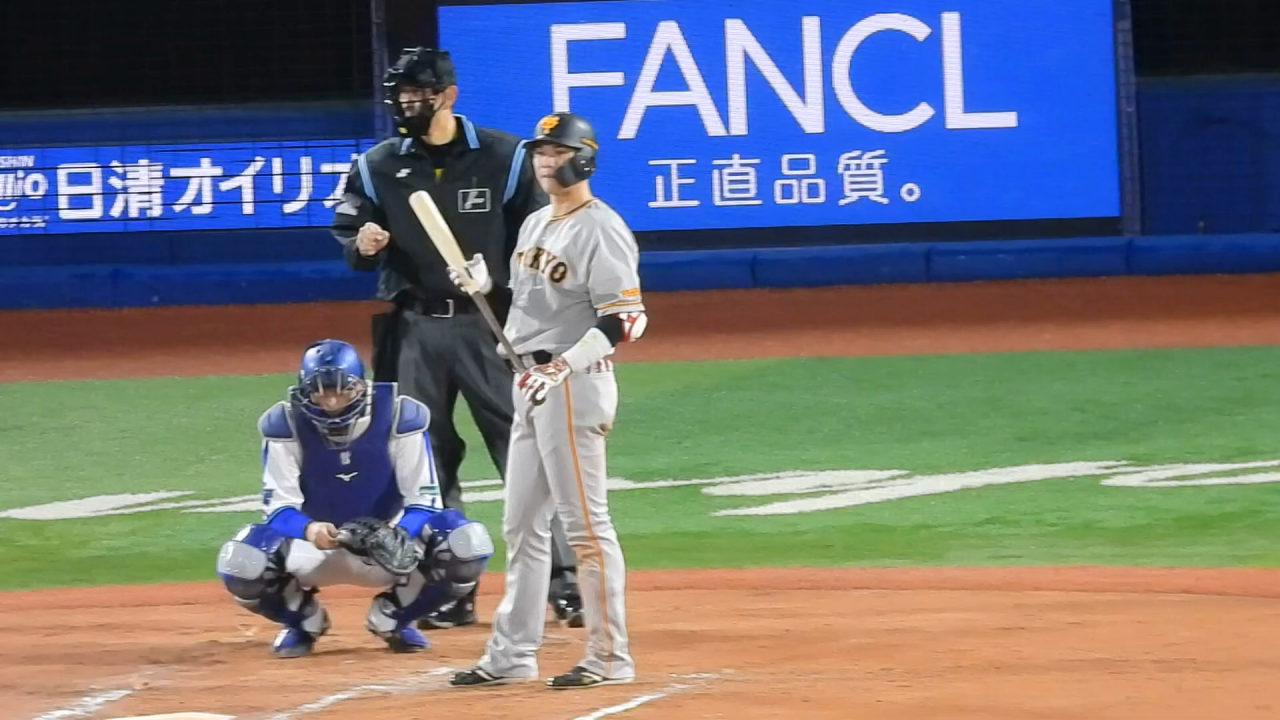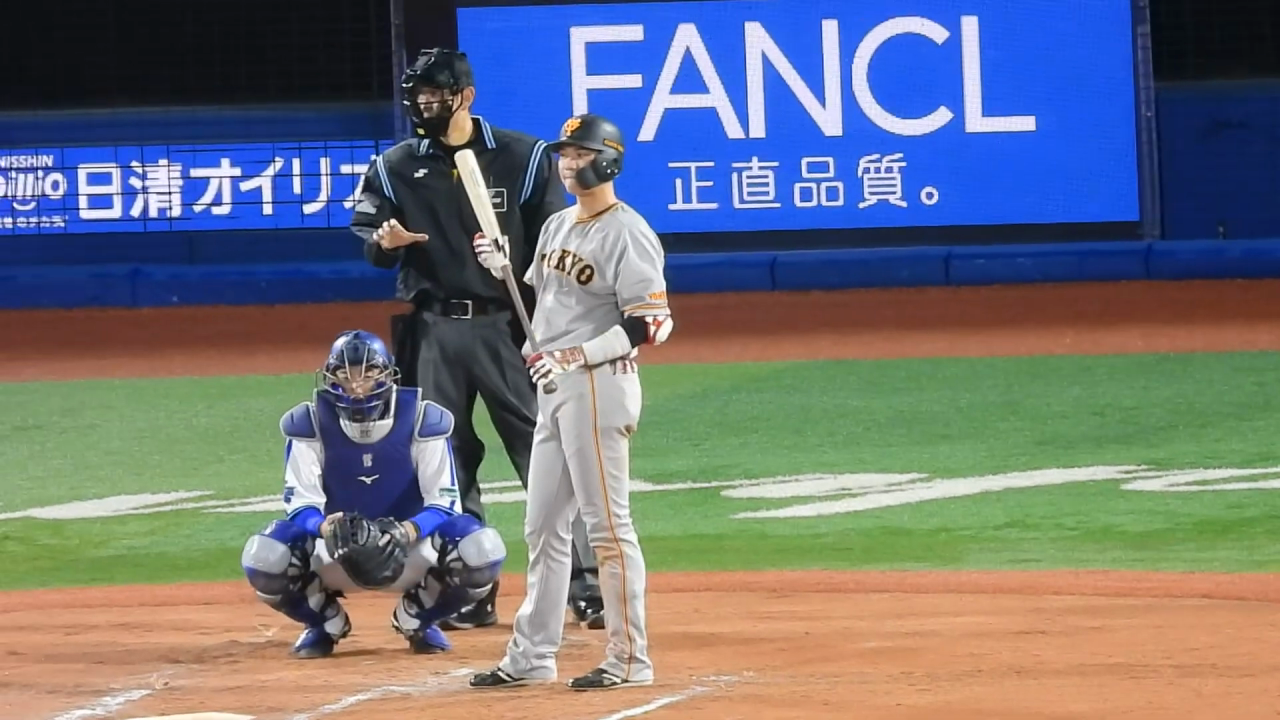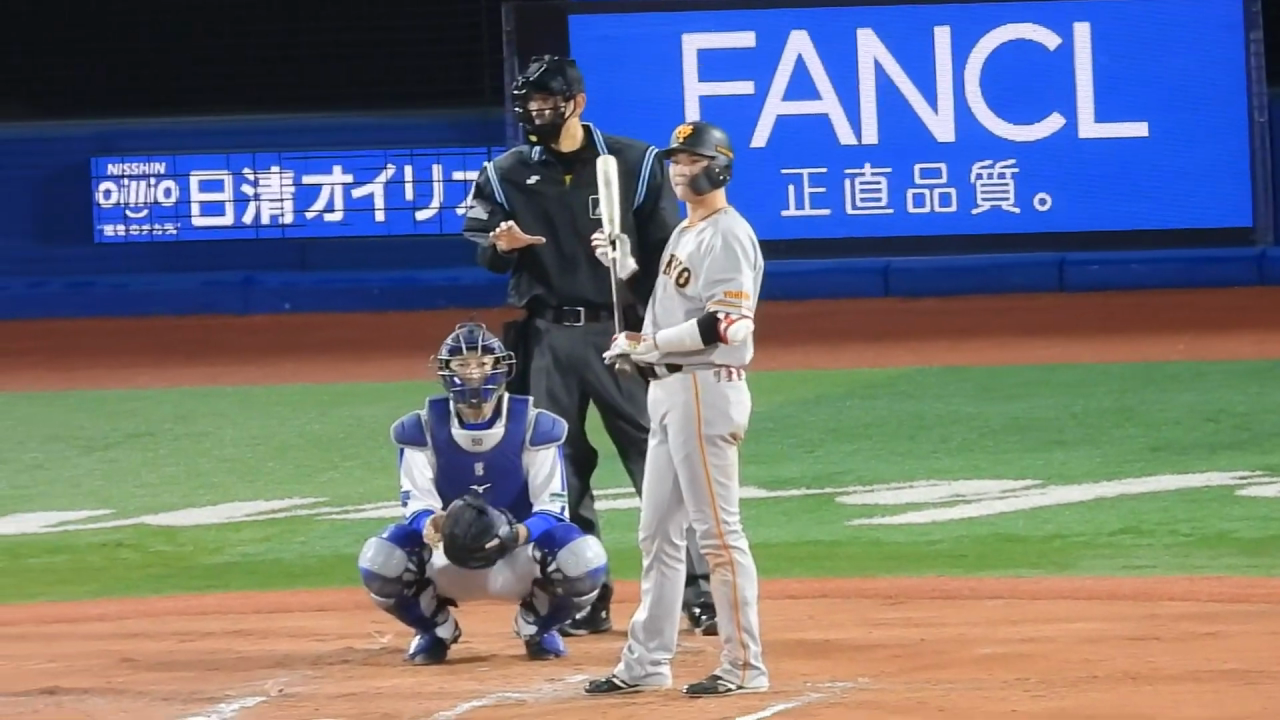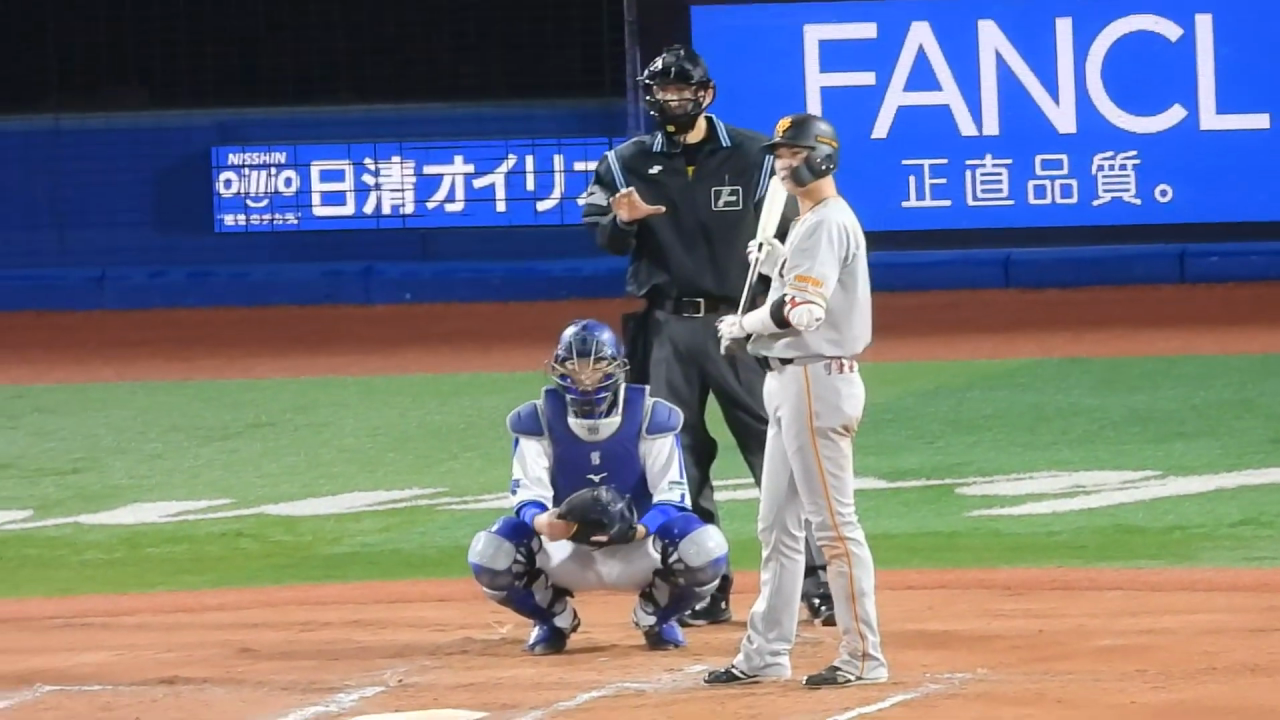
dt=0.7s
person 1, frame 1
left shoulder: (505, 156)
right shoulder: (376, 166)
right elbow: (347, 238)
right wrist: (363, 245)
left hip: (490, 325)
right hip: (415, 330)
right knee: (426, 463)
person 1, frame 2
left shoulder: (523, 156)
right shoulder: (394, 166)
right elbow: (367, 239)
right wrist: (383, 242)
left hip: (506, 326)
right hip: (433, 330)
right knee: (446, 465)
person 1, frame 3
left shoulder: (635, 162)
right shoulder: (505, 173)
left elbow: (664, 253)
right elbow: (482, 250)
right wrist: (500, 246)
left hip: (620, 332)
right hip: (547, 336)
right knee: (559, 472)
person 1, frame 4
left shoulder: (753, 154)
right shoulder: (628, 162)
right elbow: (603, 237)
right wrist: (622, 221)
right hip: (666, 327)
right knee: (679, 461)
person 2, frame 1
left shoulder: (601, 229)
right shoulder: (535, 223)
left elbow: (626, 320)
left wrist: (561, 368)
right wrist: (483, 282)
left hip: (573, 385)
right hip: (533, 386)
left knee: (584, 523)
right knee: (522, 524)
left ankle: (610, 658)
right ankle: (513, 653)
person 2, frame 2
left shoulder: (626, 231)
right shoulder: (557, 225)
left elbow: (653, 322)
right elbow: (536, 296)
left wrist: (578, 356)
right wrist: (502, 267)
left hip: (599, 385)
right hip: (554, 387)
left knee: (607, 525)
right knee: (544, 525)
left ankle: (630, 659)
right ankle: (532, 655)
person 2, frame 3
left shoulder: (728, 233)
right shoulder: (683, 232)
left elbow: (729, 324)
left wrist: (648, 342)
right wrist: (625, 267)
left hip: (706, 389)
right hip: (669, 390)
left knee: (717, 530)
right knee: (658, 531)
left ankle: (744, 665)
right ankle: (647, 660)
person 2, frame 4
left shoulder: (826, 222)
right shoulder: (812, 221)
left elbow: (801, 311)
left wrist: (740, 324)
right wrist: (775, 267)
left hip: (816, 382)
right hip: (791, 382)
left knee: (833, 522)
right knee: (778, 523)
left ankle: (863, 656)
right ankle: (767, 651)
person 3, frame 1
left shoulder: (398, 416)
right shoulder: (286, 422)
left elbow: (424, 499)
right elbow: (277, 504)
left wrist: (399, 531)
right wrist: (308, 529)
right hip: (313, 546)
left knee: (470, 546)
right knee: (239, 566)
left ankle: (391, 618)
right ankle: (303, 620)
person 3, frame 2
left shoulder: (421, 419)
right shoulder: (311, 421)
left elbow: (445, 501)
right elbow: (300, 502)
left wrist: (409, 531)
right wrist: (323, 527)
left hip: (407, 547)
right hip: (336, 550)
left knee: (483, 550)
right knee: (263, 558)
left ankle: (416, 618)
right ankle: (325, 622)
person 3, frame 3
left shoulder: (534, 426)
right shoulder: (423, 428)
left elbow: (553, 509)
right elbow: (417, 504)
left wrist: (518, 534)
right wrist: (431, 526)
left hip: (519, 558)
right hip: (449, 561)
left knee: (584, 560)
right knee: (379, 562)
left ankle: (536, 626)
right ankle: (436, 629)
person 3, frame 4
right shoulder: (539, 417)
left elbow: (673, 496)
right elbow: (528, 493)
left wrist: (639, 530)
right wrist: (541, 521)
left hip: (636, 549)
right hip: (566, 549)
left knee: (707, 549)
right knee: (488, 555)
left ankle: (655, 617)
right ankle: (555, 619)
